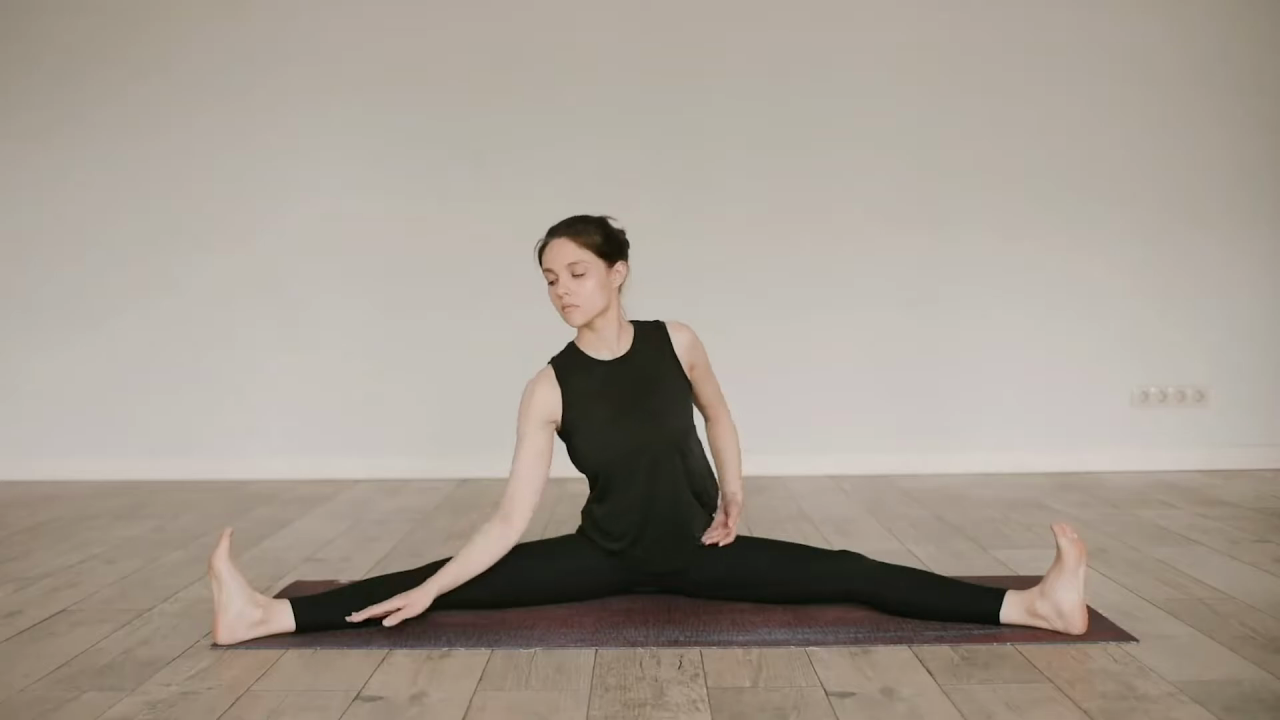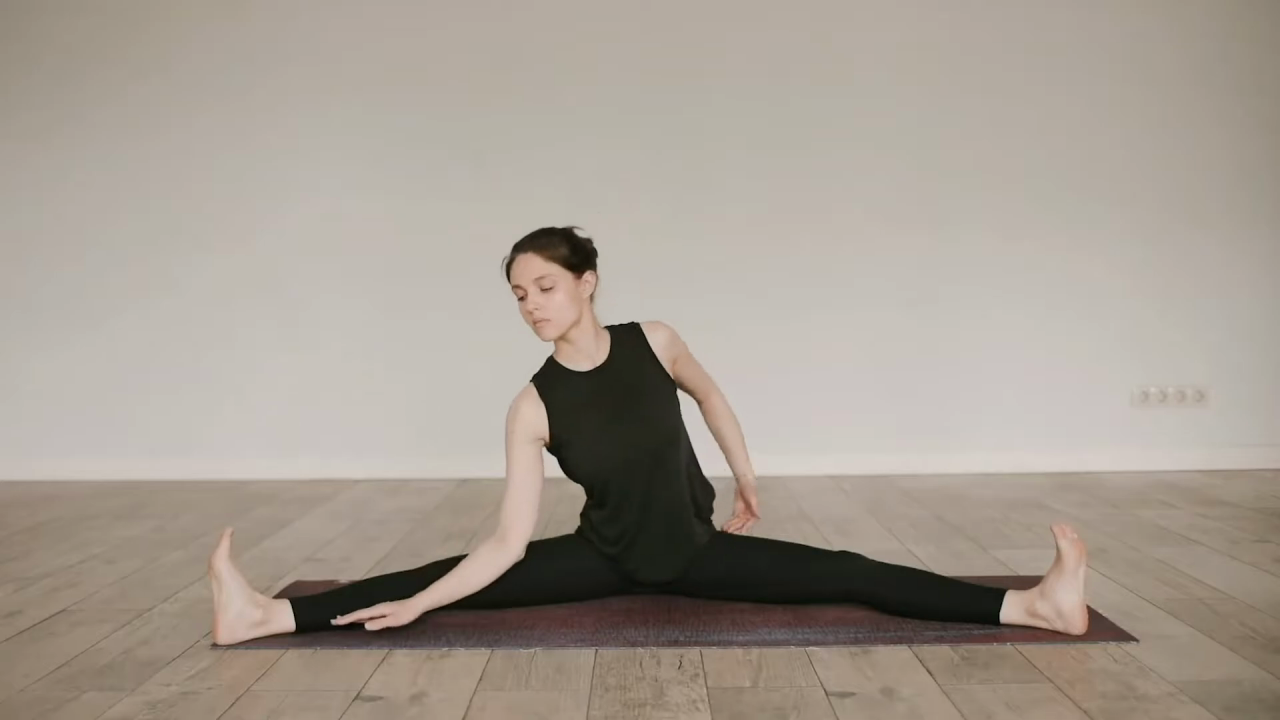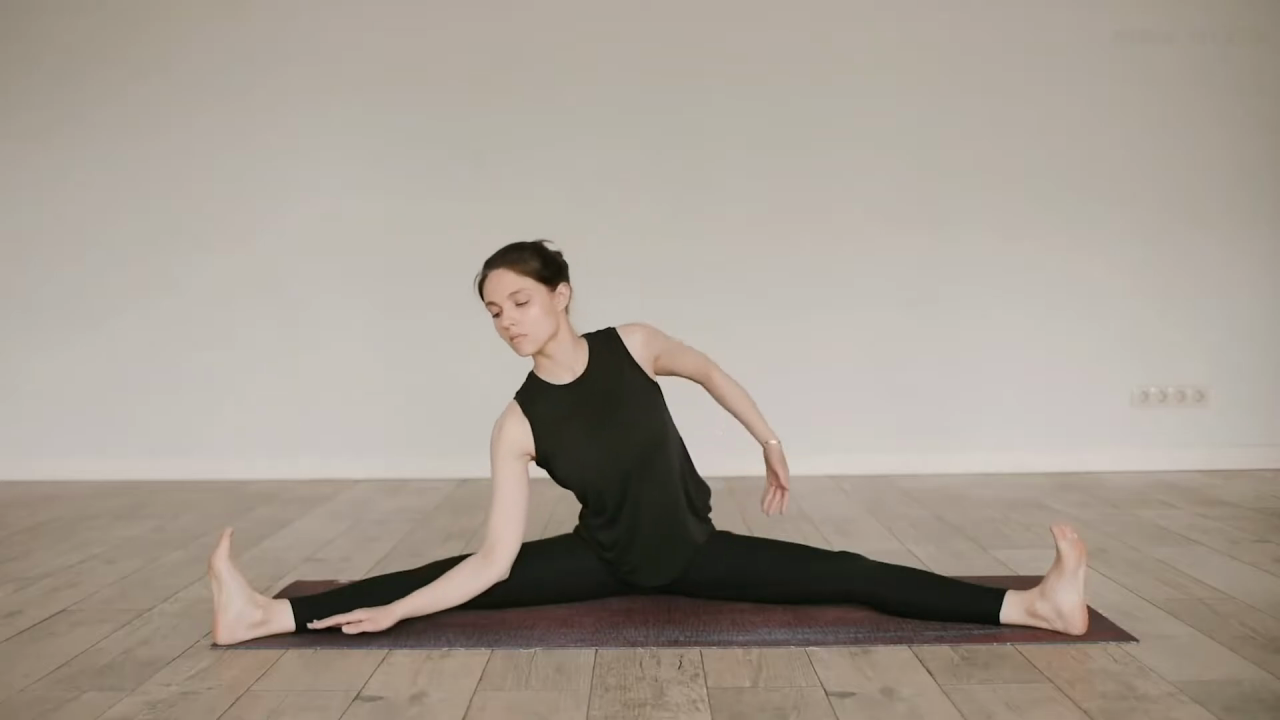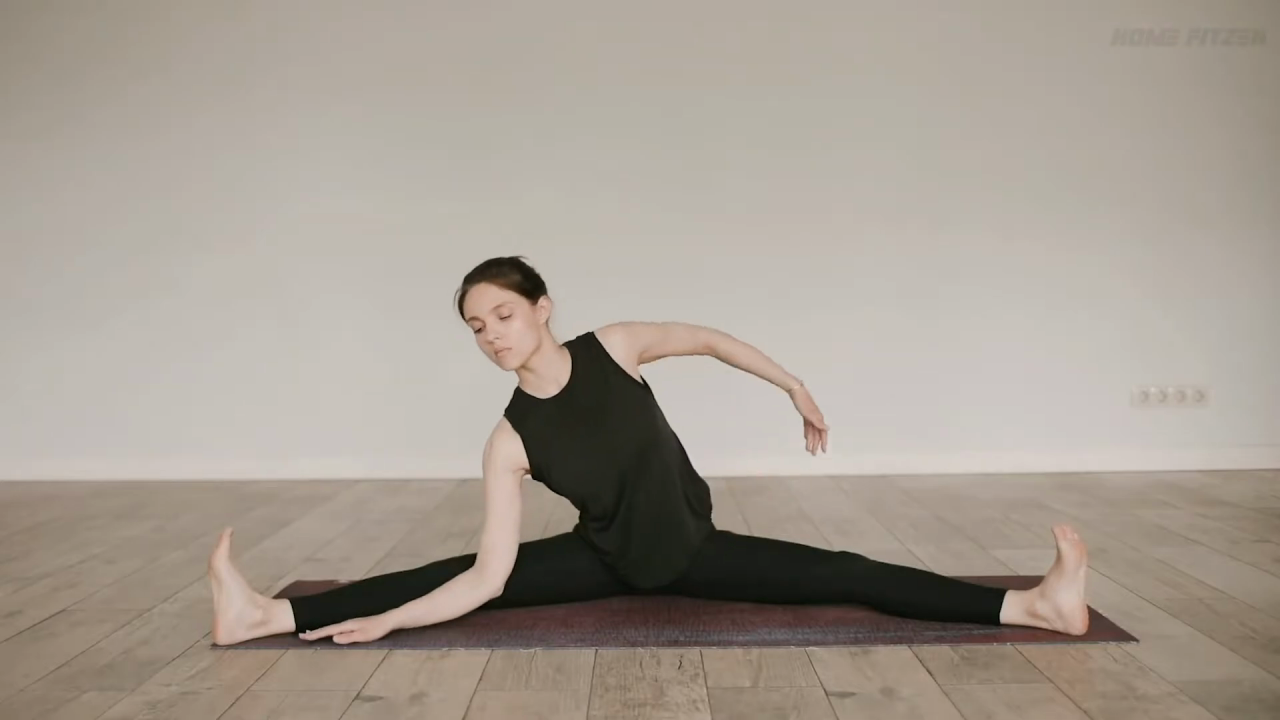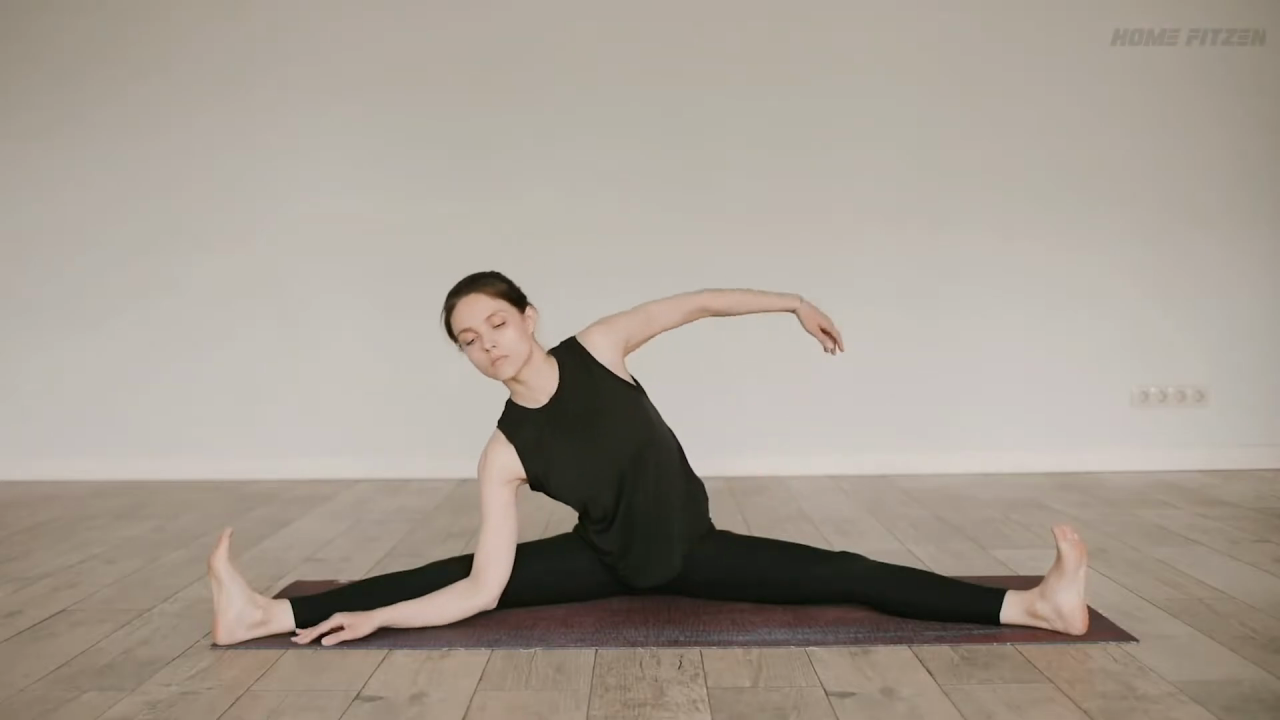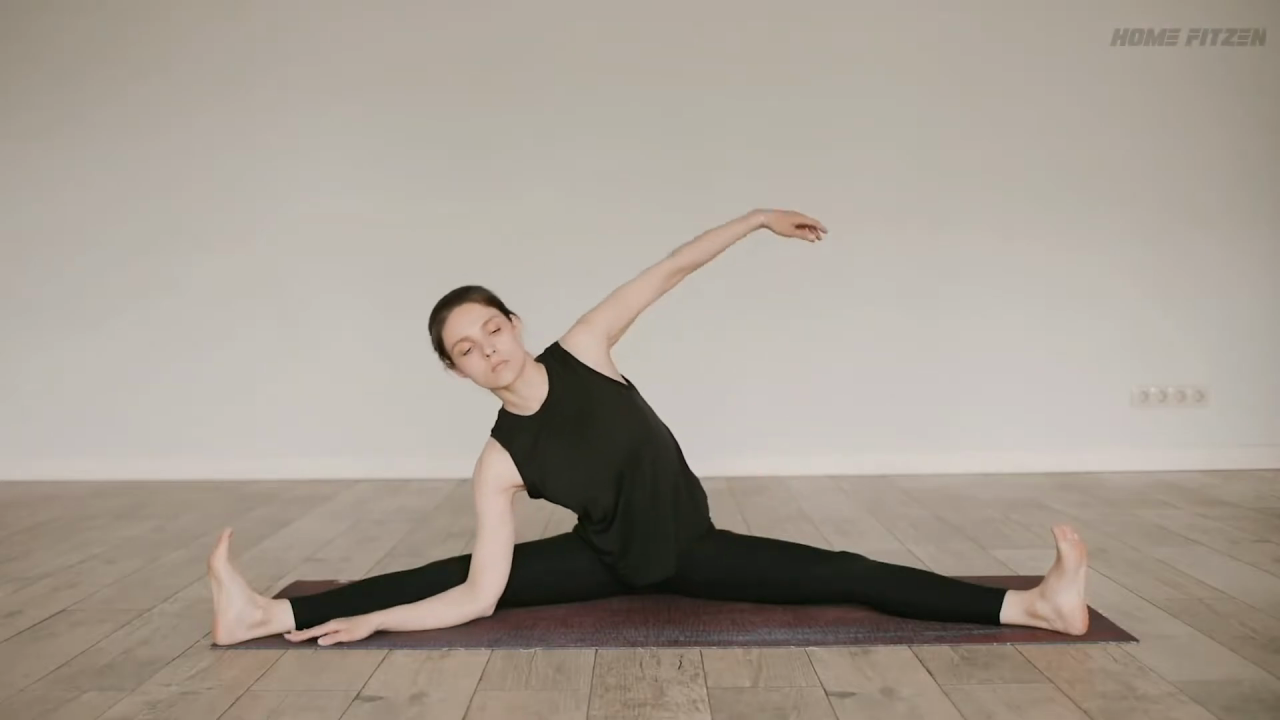
dt=0.2s
person 1, frame 1
left shoulder: (677, 342)
right shoulder: (548, 389)
left elbow: (717, 412)
right elbow: (510, 520)
left wrist: (732, 498)
right wrist: (429, 588)
left hip: (694, 549)
right hip: (606, 555)
left knee: (844, 574)
right knee: (467, 581)
left ankle: (1028, 606)
right ankle: (270, 615)
person 1, frame 2
left shoulder: (653, 342)
right shoulder: (532, 406)
left elbow: (709, 394)
right elbow: (510, 542)
left wrist: (745, 480)
right wrist: (416, 605)
left hip: (694, 547)
right hip: (605, 557)
left knee: (844, 575)
right knee: (459, 579)
left ankle: (1028, 605)
right ankle: (271, 616)
person 1, frame 3
left shoulder: (633, 344)
right shoulder: (518, 424)
left elbow: (709, 372)
right elbow: (499, 558)
left wrist: (772, 446)
right wrist: (397, 610)
left hip: (692, 548)
right hip: (604, 560)
left knee: (843, 575)
right knee: (460, 581)
left ankle: (1028, 606)
right ankle: (269, 614)
person 1, frame 4
left shoulder: (614, 347)
right shoulder: (508, 441)
left elbow: (708, 338)
right elbow: (491, 576)
left wrist: (796, 387)
right wrist: (386, 620)
left hip: (691, 548)
right hip: (604, 561)
left knee: (843, 576)
right knee: (453, 576)
left ankle: (1030, 606)
right ankle: (271, 615)
person 1, frame 5
left shoulder: (598, 345)
right shoulder: (503, 453)
left elbow: (694, 303)
right elbow: (483, 589)
left wrist: (791, 301)
right wrist: (377, 616)
left hip: (689, 548)
right hip: (604, 560)
left knee: (840, 574)
right knee: (456, 571)
left ankle: (1029, 605)
right ankle: (271, 615)
person 1, frame 6
left shoulder: (582, 349)
right shoulder: (498, 462)
left elbow: (670, 268)
right elbow: (479, 598)
left wrist: (756, 217)
right wrist: (373, 620)
left hip: (688, 547)
right hip: (605, 560)
left knee: (842, 575)
right knee: (451, 573)
left ankle: (1028, 603)
